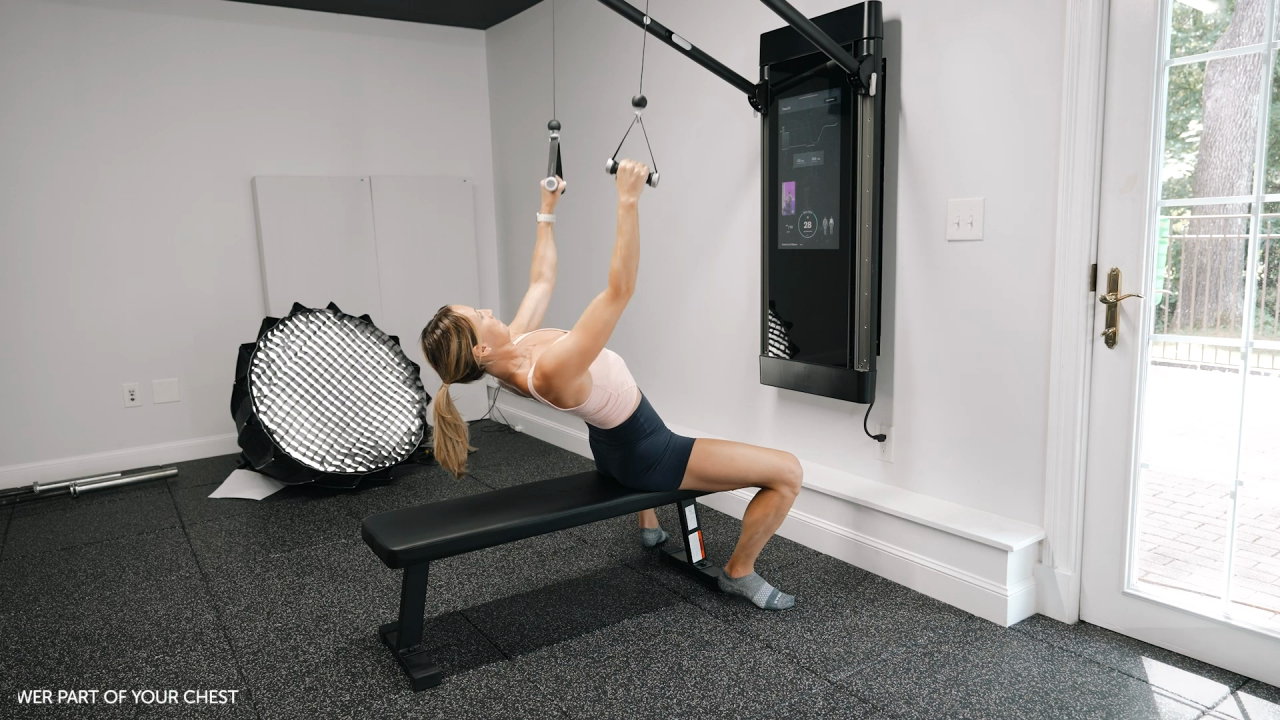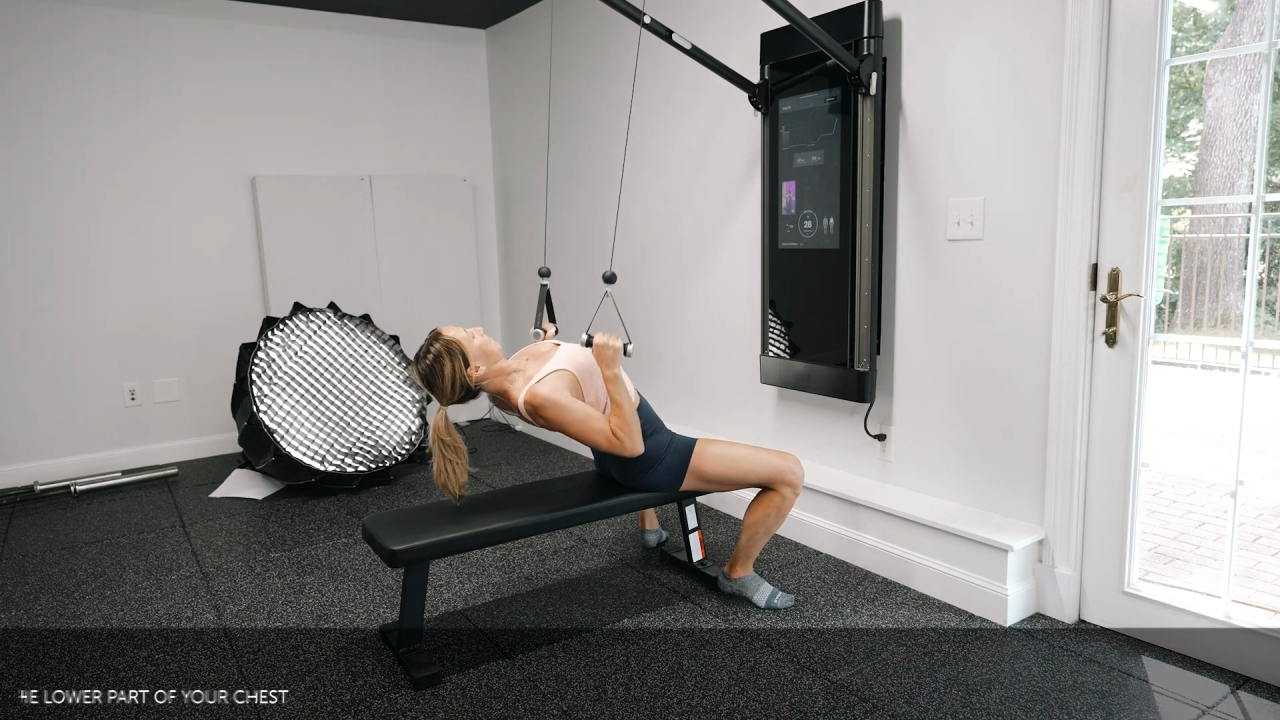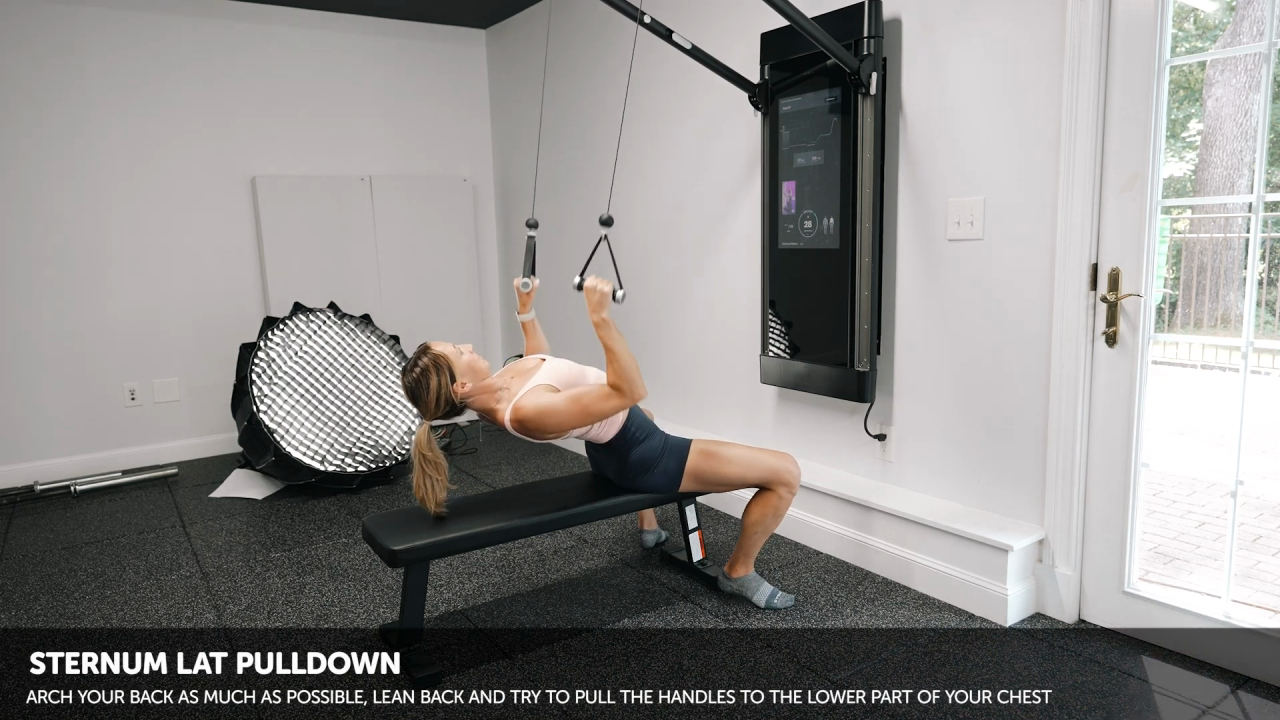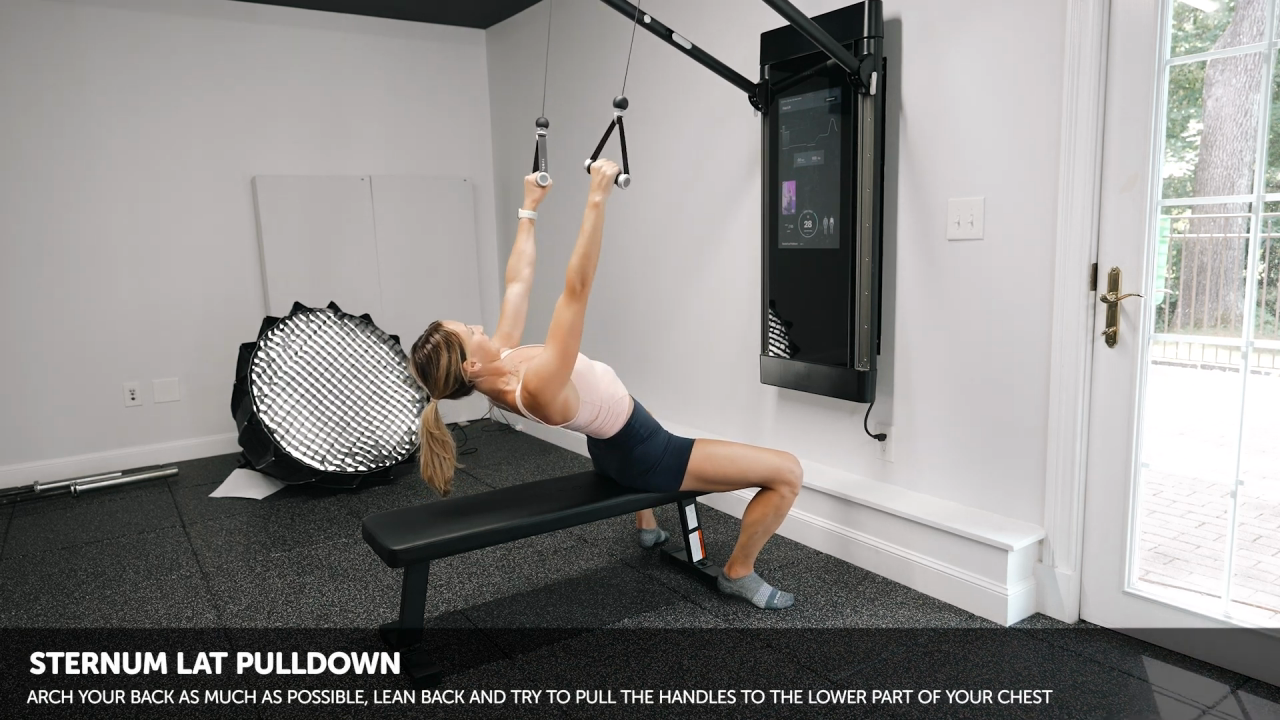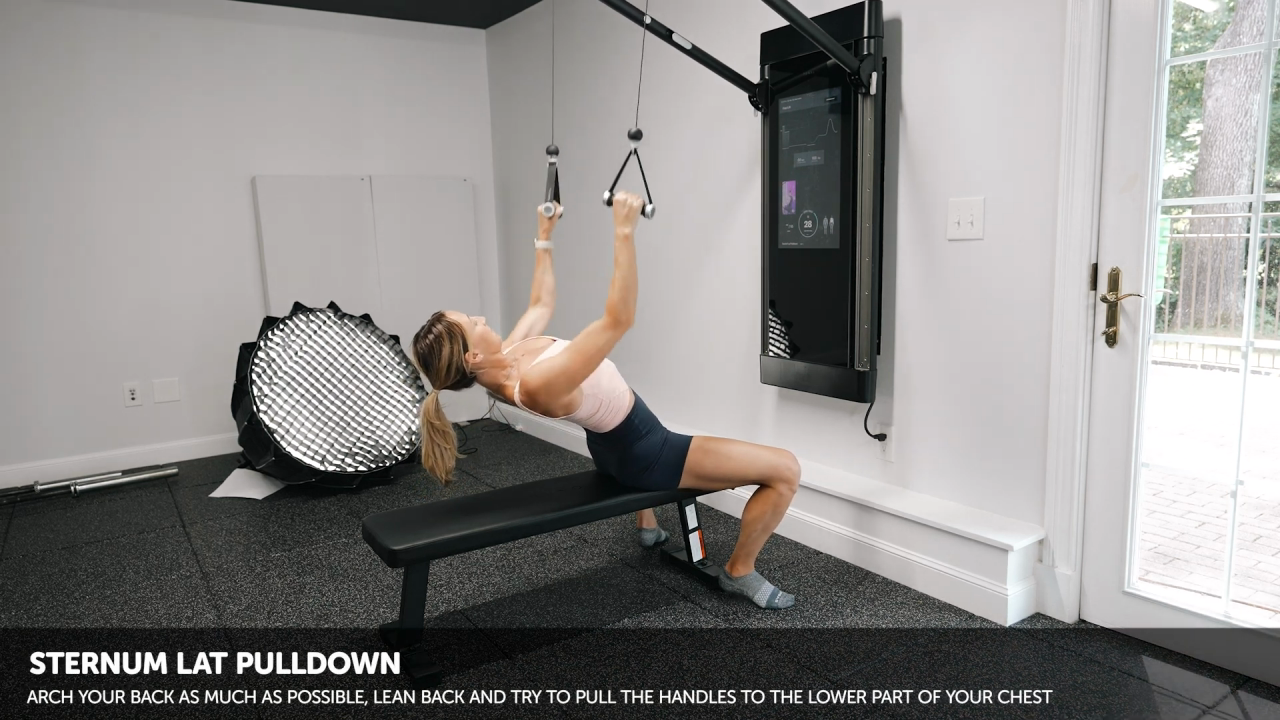
dt=1s
person 1, frame 1
left shoulder: (512, 349)
right shoulder: (549, 372)
left elbow: (542, 281)
right elbow: (620, 291)
left wrist: (547, 210)
right wrist: (627, 202)
left hip: (616, 444)
right hip: (644, 454)
right knee: (788, 472)
left ankle: (649, 525)
right ankle: (739, 574)
person 1, frame 2
left shoulder: (505, 378)
right shoulder: (539, 396)
right elbow: (631, 444)
left wrist: (543, 342)
right wrist: (609, 369)
left hip: (613, 452)
right hip: (649, 455)
right knee: (789, 473)
left ankle: (650, 527)
right ankle: (739, 574)
person 1, frame 3
left shoulder: (494, 391)
right shoulder: (525, 412)
left elbow: (538, 362)
right elbow: (630, 391)
left wrist: (525, 310)
right wrist: (600, 316)
left hip: (618, 446)
right hip: (640, 458)
left knee: (644, 413)
right knee: (785, 472)
left ankle: (648, 528)
right ankle: (738, 574)
person 1, frame 4
left shoulder: (501, 362)
right shoulder: (536, 388)
left elbow: (518, 280)
right elbow: (577, 288)
left wrist: (529, 208)
right wrist: (596, 199)
left hip: (616, 449)
right hip: (645, 457)
right knee: (788, 471)
left ankle: (647, 526)
right ankle: (738, 573)
person 1, frame 5
left shoulder: (504, 362)
right shoulder: (536, 382)
left elbow: (541, 307)
right elbow: (619, 320)
left wrist: (544, 237)
right wrist: (623, 233)
left hip: (614, 444)
right hip: (643, 453)
right knee: (784, 470)
left ankle: (648, 525)
right ankle: (739, 574)
